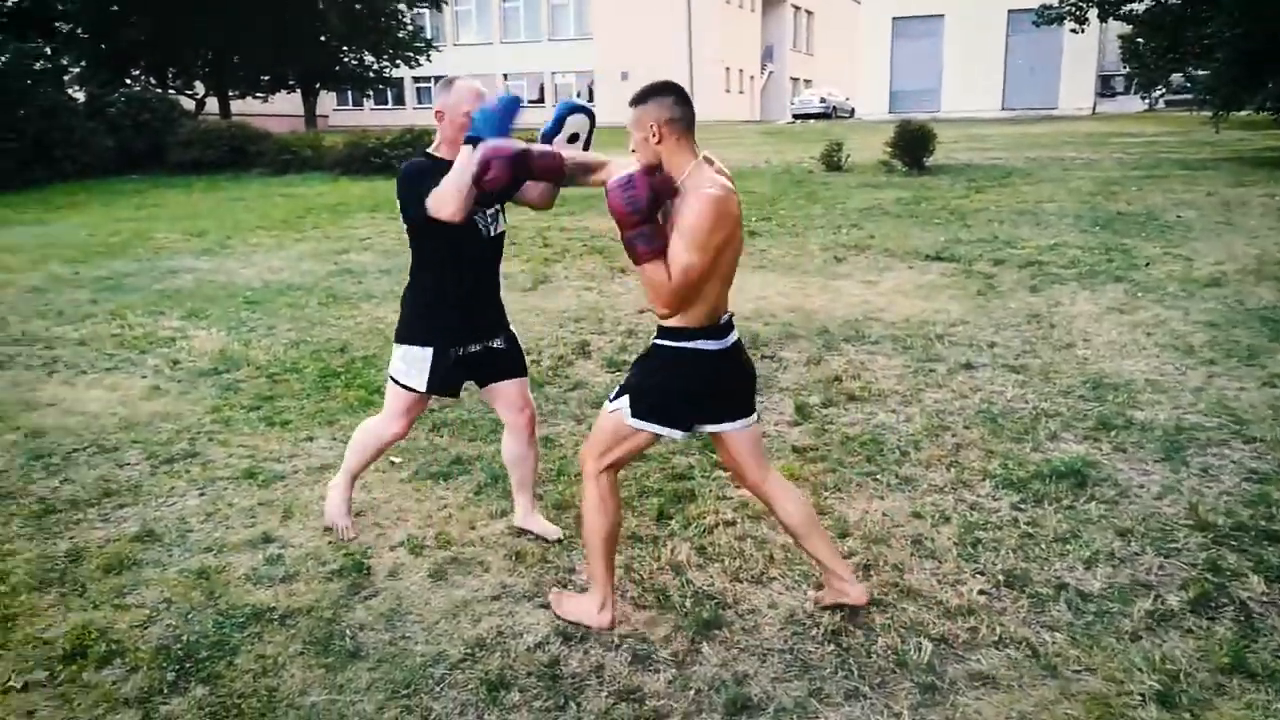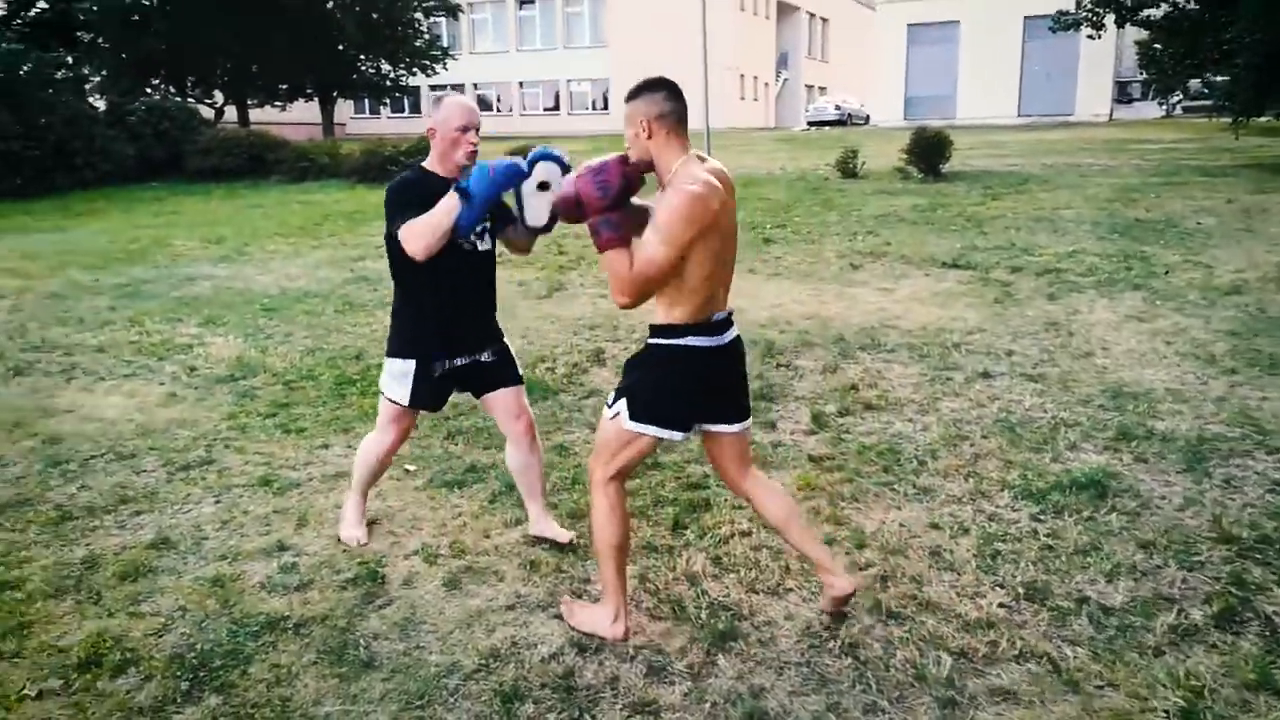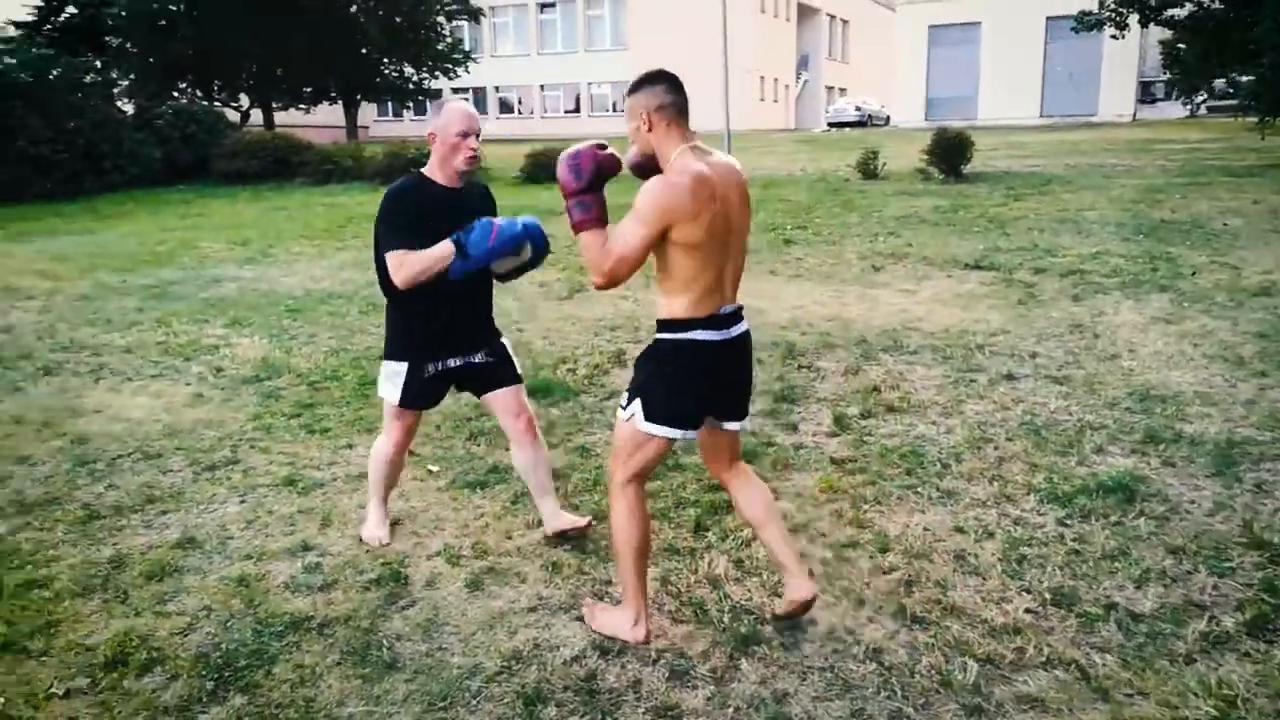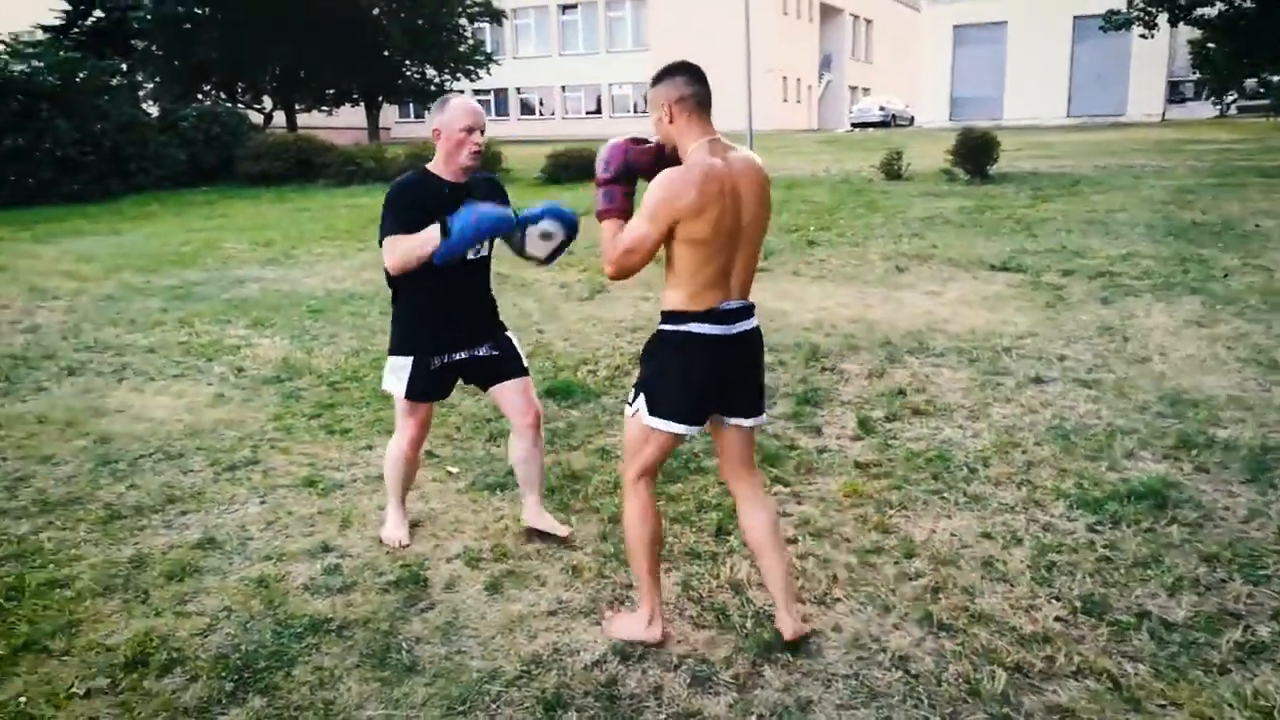
dt=0.1s
person 1, frame 1
left shoulder: (704, 201)
right shoulder: (701, 174)
left elbow: (667, 300)
right elbow: (605, 169)
left wrist: (636, 224)
left hip: (680, 359)
right hip: (722, 353)
left knee: (596, 463)
right knee: (759, 475)
left ankle: (598, 601)
right ankle: (844, 580)
person 1, frame 2
left shoulder: (684, 196)
right shoulder: (711, 175)
left elbow: (626, 292)
left wrist: (604, 217)
left hip: (678, 356)
right hip: (722, 346)
left knee: (604, 473)
right knee: (740, 472)
left ankle: (610, 612)
right ankle: (832, 575)
person 1, frame 3
left shoulder: (669, 189)
right shoulder: (730, 170)
left elbow: (603, 273)
left wrist: (582, 195)
left hip: (684, 350)
right hip: (731, 341)
left knee: (624, 476)
right knee: (727, 466)
left ankle: (632, 616)
right ankle: (796, 578)
person 1, frame 4
left shoulder: (676, 182)
right shoulder: (753, 168)
left elbow: (616, 264)
left wrist: (612, 188)
left hip: (687, 344)
right hip: (742, 338)
left knee: (636, 474)
right knee: (744, 481)
left ankle: (647, 615)
right ankle: (788, 614)
person 2, frame 1
left shoulder: (489, 161)
right shoulder: (416, 174)
left elbow: (543, 198)
right elbow: (450, 209)
right wrist: (472, 147)
left hip: (488, 322)
right hip: (431, 327)
left knee: (522, 415)
right knee: (395, 423)
left ankle: (525, 510)
right ankle: (341, 486)
person 2, frame 2
left shoulder: (482, 186)
right shoulder: (405, 190)
left elbow: (520, 243)
right elbow: (421, 246)
right wrist: (465, 194)
left hip: (479, 335)
right hip: (421, 342)
left knee: (521, 424)
right knee: (392, 435)
left ankle: (540, 516)
right ankle: (353, 506)
person 2, frame 3
left shoulder: (479, 196)
right shoulder: (403, 198)
left elbow: (498, 257)
right elbow: (401, 274)
left wrist: (518, 247)
right wrist: (459, 247)
left hip: (479, 337)
right hip: (418, 343)
left knee: (521, 422)
right knee: (398, 435)
left ankle: (552, 512)
right ankle: (376, 509)
person 2, frame 4
left shoulder: (488, 188)
right shoulder: (407, 192)
right elbow: (395, 261)
right wrist: (448, 230)
left hip: (484, 330)
right hip: (422, 337)
left knee: (528, 415)
right knee: (411, 433)
left ankle: (533, 507)
right ankle: (395, 510)
